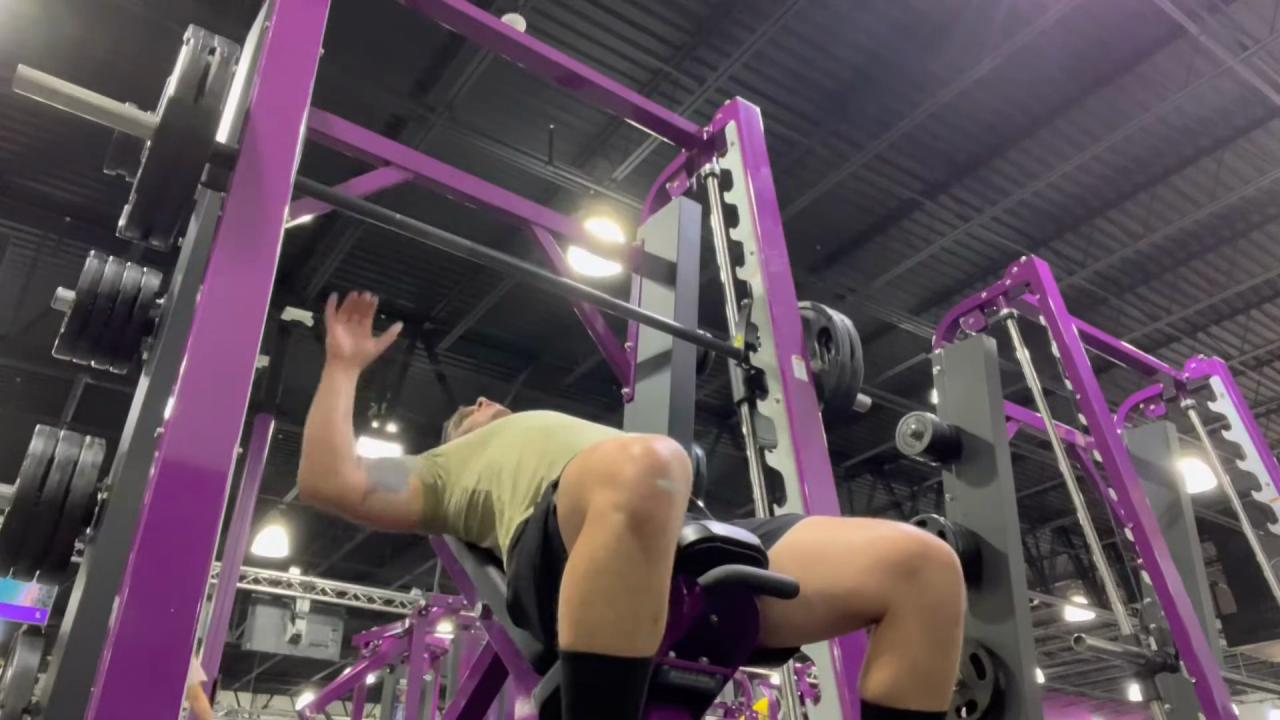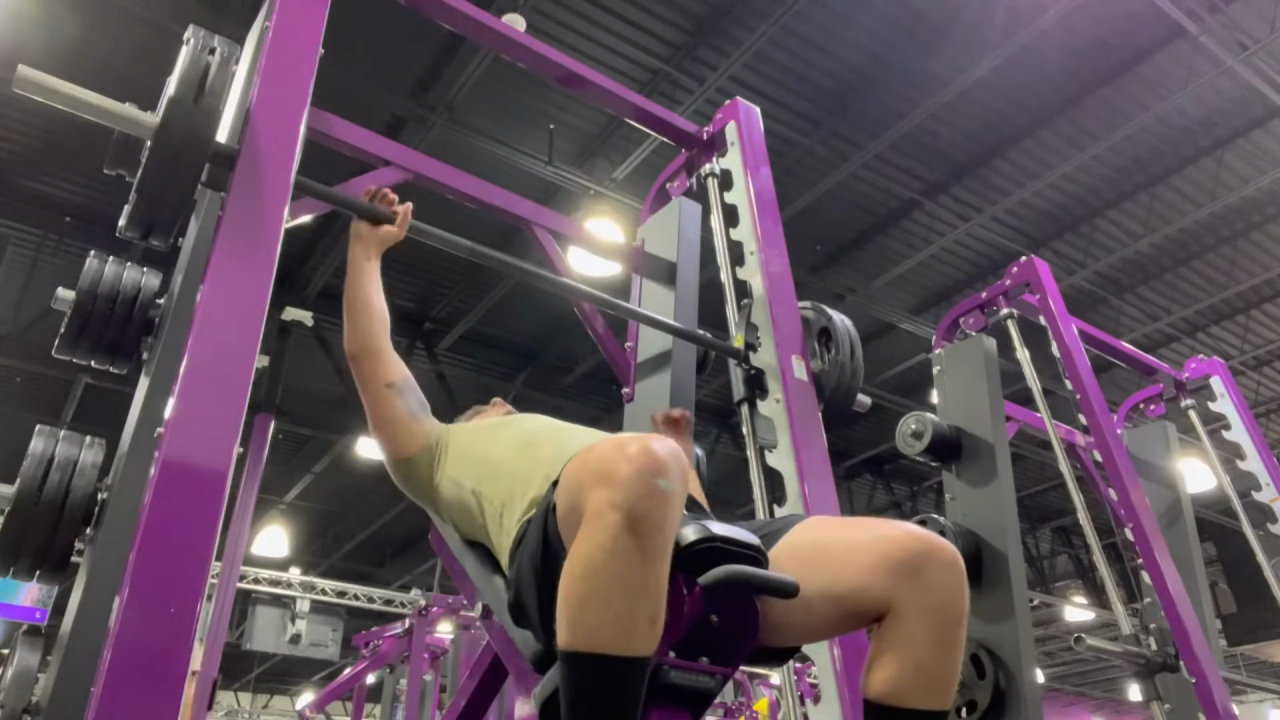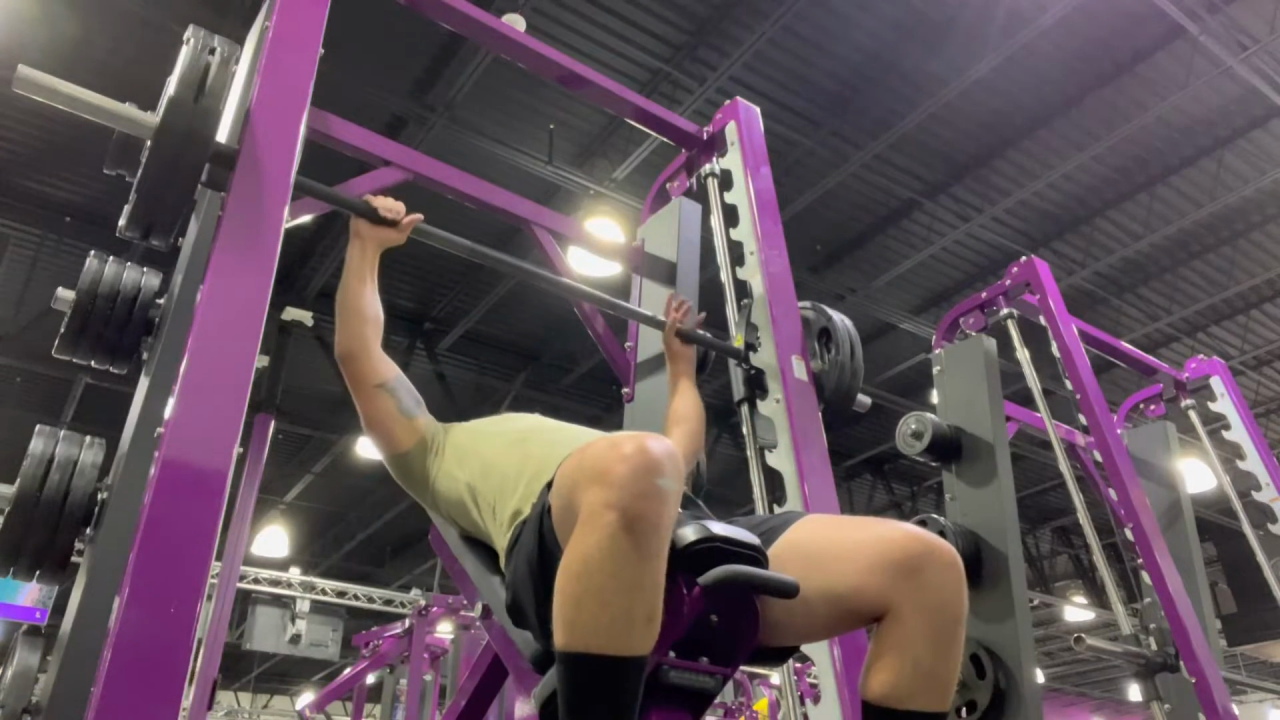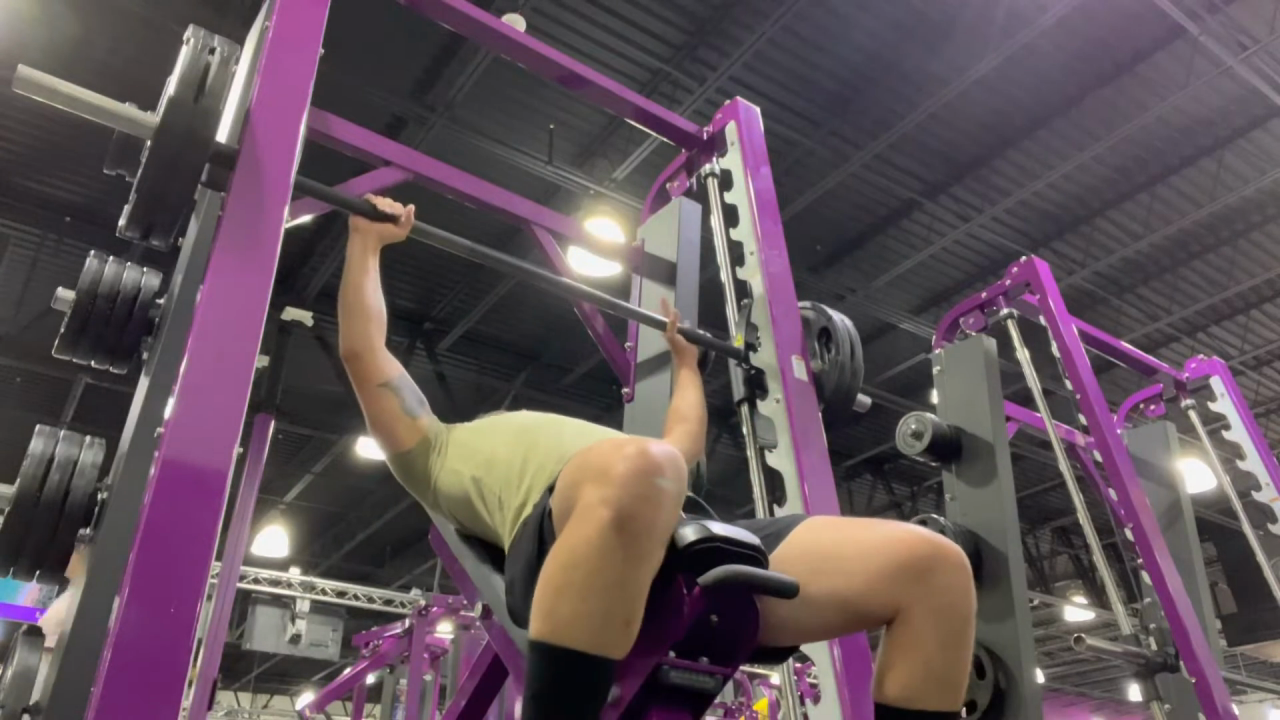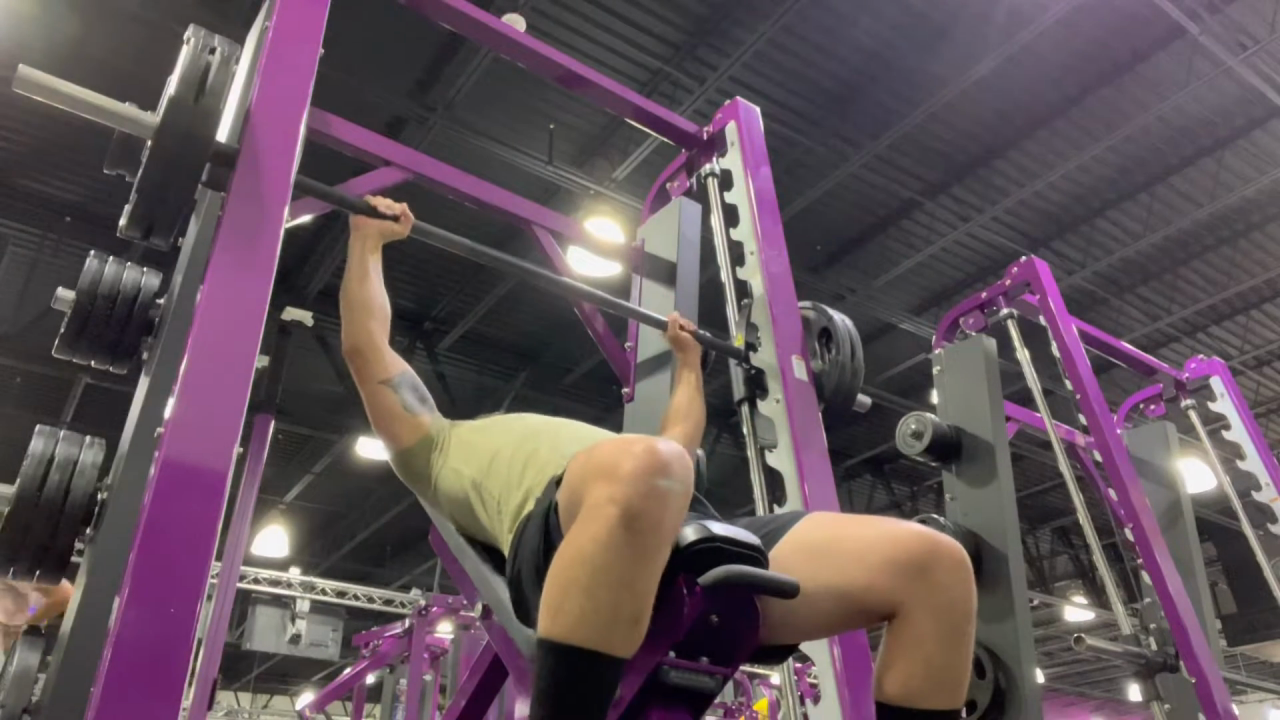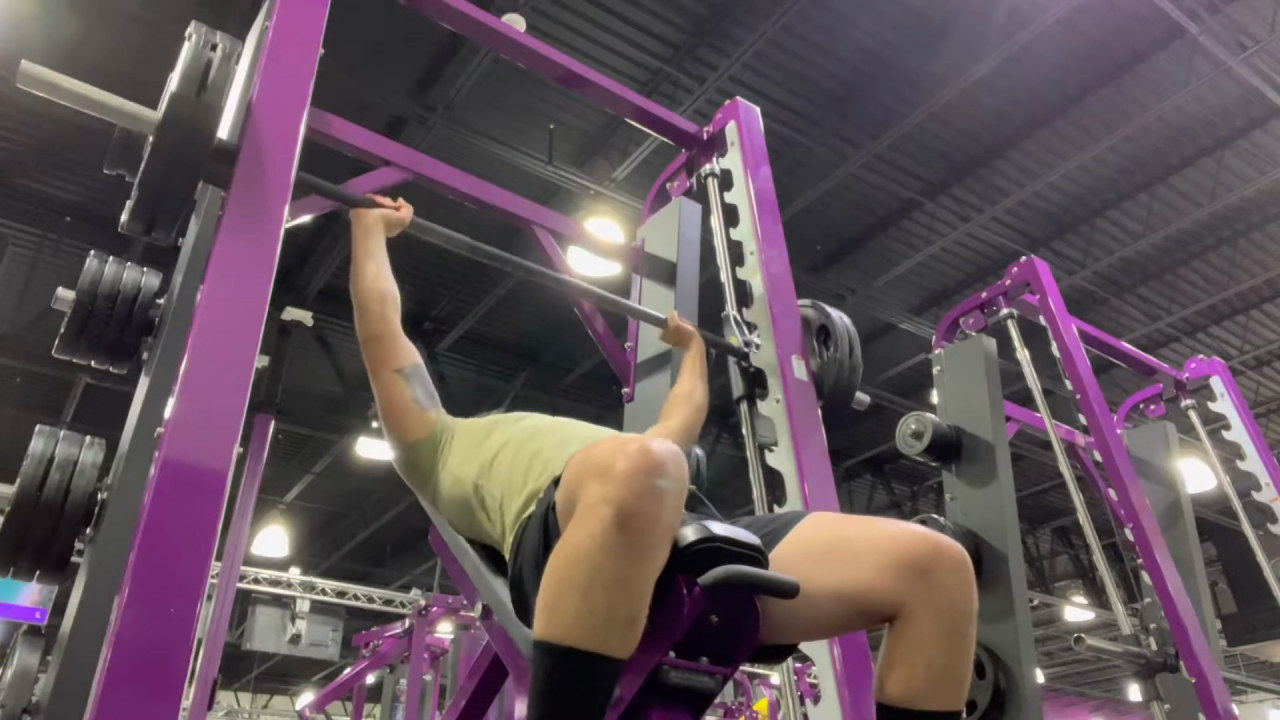
dt=0.5s
person 1, frame 1
right shoulder: (448, 467)
right elbow: (328, 485)
right wrist: (343, 365)
right hip: (569, 552)
left knee: (925, 567)
right knee: (645, 466)
person 1, frame 2
left shoulder: (570, 442)
right shoulder: (438, 453)
right elbow: (369, 354)
left wrist: (681, 449)
right wrist: (366, 250)
left hip: (684, 541)
right hip: (561, 549)
left knee: (926, 564)
right knee: (641, 469)
person 1, frame 3
right shoulder: (438, 447)
left elbow: (686, 445)
right elbow: (357, 352)
left wrist: (680, 364)
right wrist: (366, 245)
left hip: (682, 535)
right hip: (561, 551)
left knee: (925, 565)
right knee: (635, 466)
person 1, frame 4
left shoulder: (615, 471)
right shoulder: (440, 449)
left elbow: (685, 442)
right elbow: (362, 351)
left wrist: (684, 360)
right wrist: (365, 242)
right hip: (576, 541)
left knee: (933, 567)
right knee: (636, 472)
person 1, frame 5
left shoulder: (604, 459)
right shoulder: (441, 446)
left elbow: (682, 437)
right elbow: (364, 345)
left wrist: (688, 358)
right wrist: (368, 239)
right hip: (566, 540)
left knee: (934, 566)
right knee: (644, 469)
person 1, frame 6
left shoulder: (621, 470)
right shoulder: (443, 446)
left elbow: (681, 424)
right elbow: (379, 337)
left wrist: (692, 349)
right wrist: (369, 230)
right hip: (567, 540)
left knee: (936, 567)
right knee: (637, 470)
